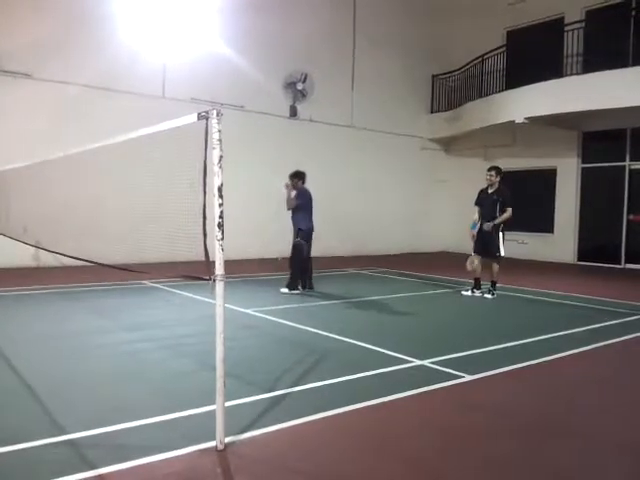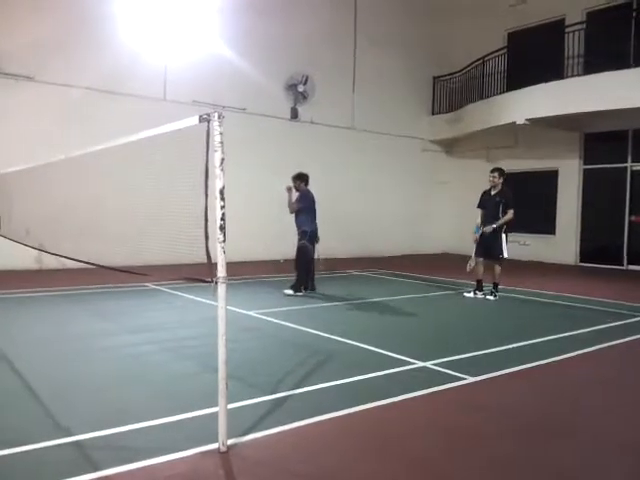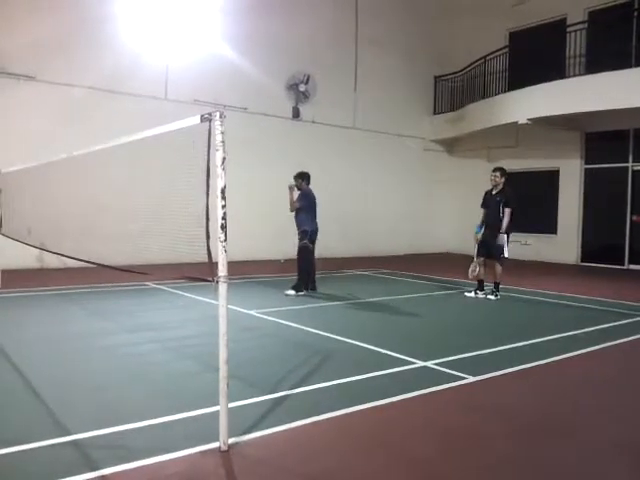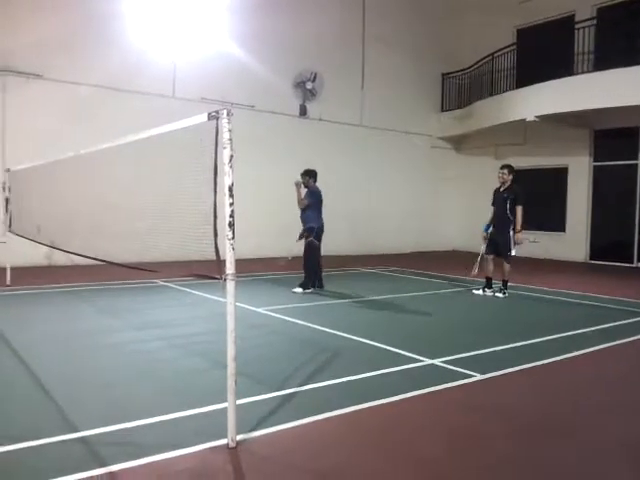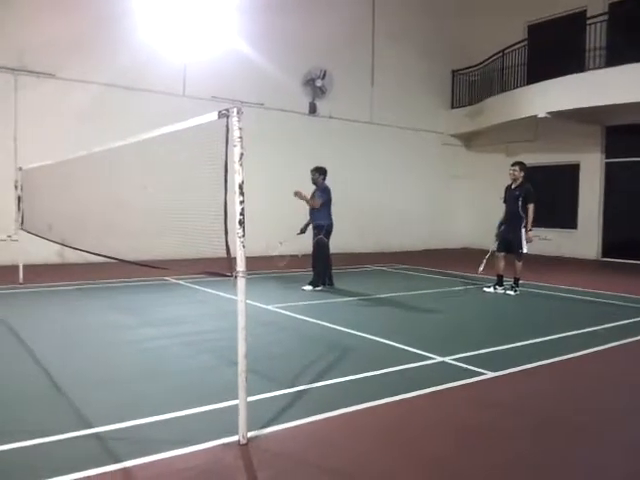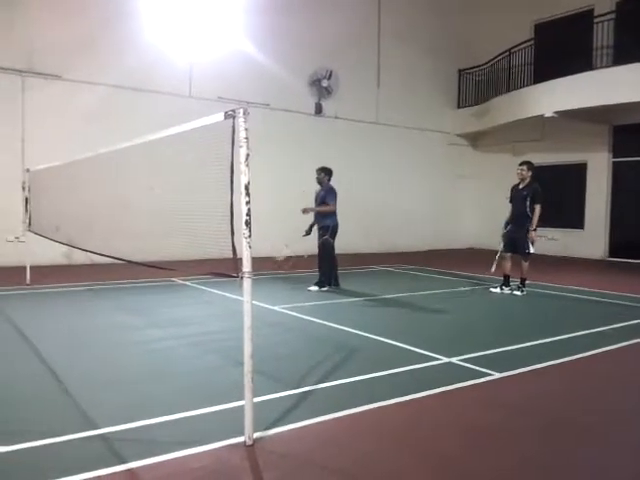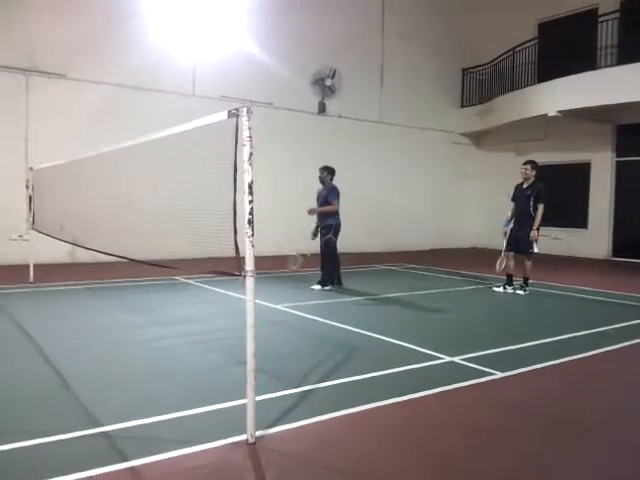
dt=0.2s
person 1, frame 1
left shoulder: (503, 193)
right shoulder: (482, 192)
left elbow: (509, 213)
left wrist: (493, 223)
right wrist: (474, 228)
left hip: (495, 232)
right hip: (481, 231)
left knee: (494, 260)
right knee: (476, 258)
left ankle: (493, 289)
right ankle: (477, 288)
person 1, frame 2
left shoulder: (506, 194)
right shoulder: (485, 194)
left elbow: (510, 215)
left wrist: (494, 226)
right wrist: (477, 231)
left hip: (498, 233)
right hip: (484, 233)
left knee: (497, 262)
right knee: (478, 260)
left ankle: (495, 291)
right ankle: (479, 290)
person 1, frame 3
left shoulder: (507, 194)
right shoulder: (487, 193)
left elbow: (507, 214)
left wrist: (502, 232)
right wrist: (479, 230)
left hip: (499, 234)
right hip: (486, 232)
left knee: (498, 261)
right knee: (480, 259)
left ankle: (496, 291)
right ankle: (480, 289)
person 1, frame 4
left shoulder: (515, 191)
right shoulder: (496, 191)
left elbow: (519, 212)
left wrist: (518, 231)
right wrist: (487, 228)
left hip: (507, 231)
right hip: (495, 230)
left knee: (506, 259)
right knee: (488, 257)
left ankle: (504, 288)
right ankle: (488, 287)
person 1, frame 5
left shoulder: (526, 188)
right shoulder: (508, 188)
left elbow: (530, 209)
left wrist: (529, 229)
right wrist: (499, 226)
left hip: (519, 229)
right hip: (506, 228)
left knee: (518, 257)
right knee: (499, 254)
left ankle: (515, 286)
right ankle: (499, 284)
person 1, frame 6
left shoulder: (534, 188)
right shoulder: (514, 188)
left elbow: (537, 210)
left wrist: (532, 229)
right wrist: (506, 226)
left hip: (525, 229)
right hip: (513, 228)
left knee: (524, 257)
right knee: (506, 255)
left ankle: (522, 286)
right ankle: (506, 285)
person 1, frame 7
left shoulder: (538, 188)
right shoulder: (518, 187)
left elbow: (540, 209)
left wrist: (535, 228)
right wrist: (506, 224)
left hip: (529, 229)
right hip: (516, 227)
left knee: (527, 256)
right knee: (509, 254)
left ankle: (525, 285)
right ankle: (509, 284)
person 2, frame 1
left shoulder: (302, 193)
right shoulder: (302, 193)
left elbow: (289, 206)
left wrist: (289, 191)
left hip: (303, 230)
right hip: (303, 229)
left knee: (296, 258)
right knee: (304, 258)
left ankle: (293, 286)
right ankle: (306, 284)
person 2, frame 2
left shoulder: (304, 195)
right shoulder: (305, 195)
left elbow: (291, 209)
left wrist: (289, 194)
right wrist: (315, 234)
left hip: (307, 232)
right hip: (308, 231)
left knee: (301, 260)
right knee: (307, 260)
left ankle: (297, 288)
right ankle: (309, 286)
person 2, frame 3
left shoulder: (306, 194)
right shoulder: (306, 194)
left elbow: (292, 207)
left wrist: (291, 192)
left hip: (307, 231)
right hip: (307, 230)
left knee: (303, 259)
right knee: (308, 259)
left ankle: (299, 287)
right ankle: (310, 286)
person 2, frame 4
left shoulder: (313, 191)
right shoulder: (311, 192)
left elbow: (301, 205)
left wrist: (298, 189)
right wrist: (304, 230)
left hip: (314, 228)
right hip: (311, 228)
left knee: (309, 257)
right knee: (314, 257)
left ankle: (306, 285)
right ankle: (317, 283)
person 2, frame 5
left shoulder: (324, 189)
right shoulder: (318, 190)
left elbow: (316, 204)
left wrist: (302, 196)
right wrist: (306, 225)
left hip: (323, 226)
right hip: (319, 226)
left knee: (318, 255)
right knee: (323, 255)
left ankle: (316, 283)
right ankle: (327, 281)
person 2, frame 6
left shoulder: (329, 190)
right shoulder: (320, 191)
left elbow: (332, 208)
left wrist: (313, 209)
right wrist: (311, 226)
left hip: (329, 226)
right hip: (323, 226)
left knee: (324, 255)
right knee: (329, 255)
left ankle: (322, 283)
right ankle: (333, 282)
person 2, frame 7
left shoulder: (332, 189)
right shoulder: (321, 191)
left elbow: (335, 207)
left wrist: (317, 209)
right wrist: (316, 227)
left hip: (331, 225)
right hip: (324, 226)
left knee: (327, 254)
right knee: (331, 254)
left ankle: (325, 282)
right ankle: (335, 281)
